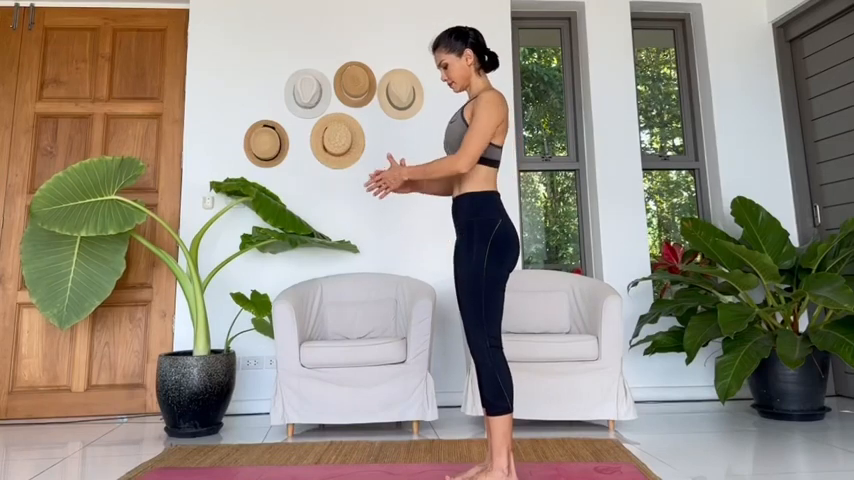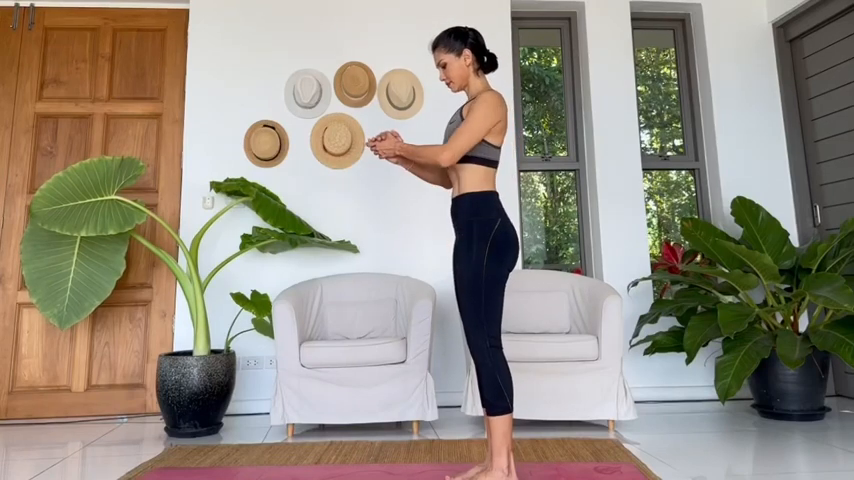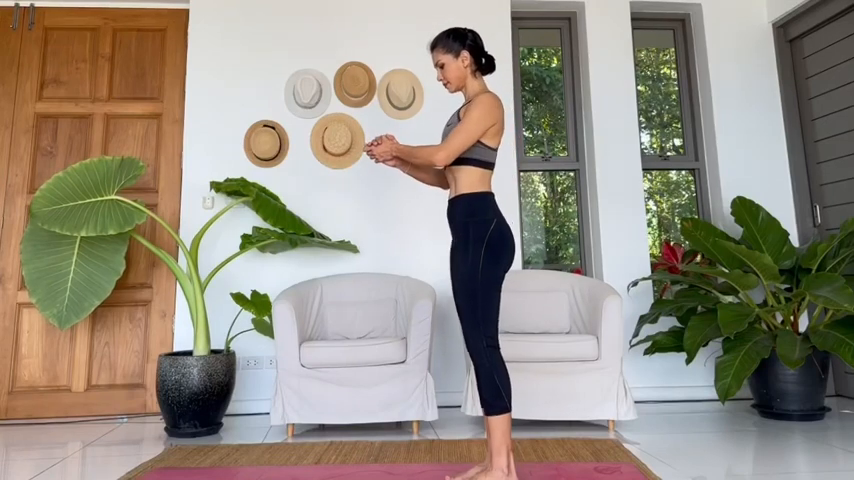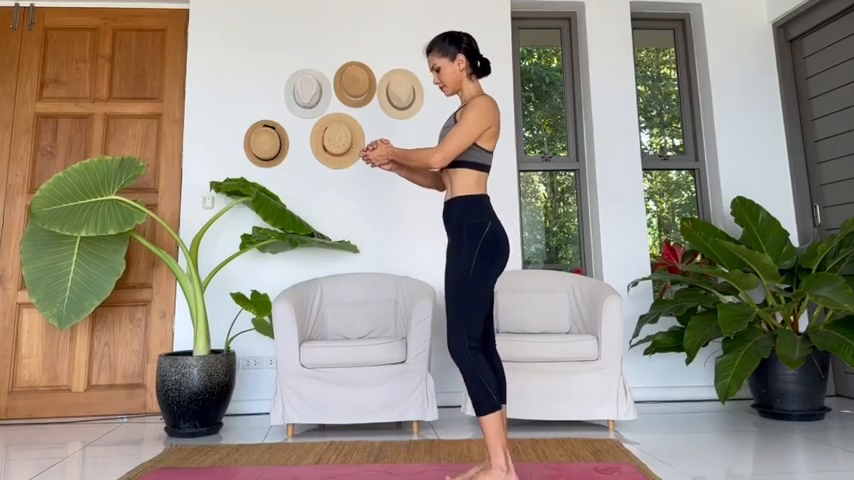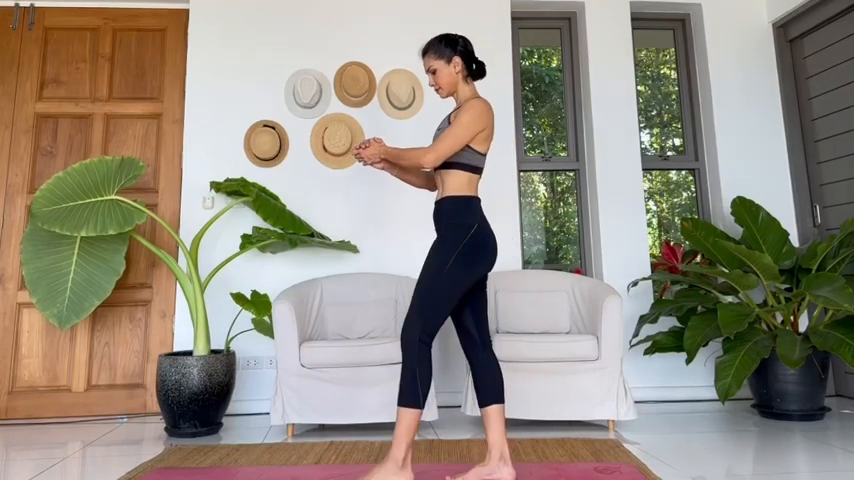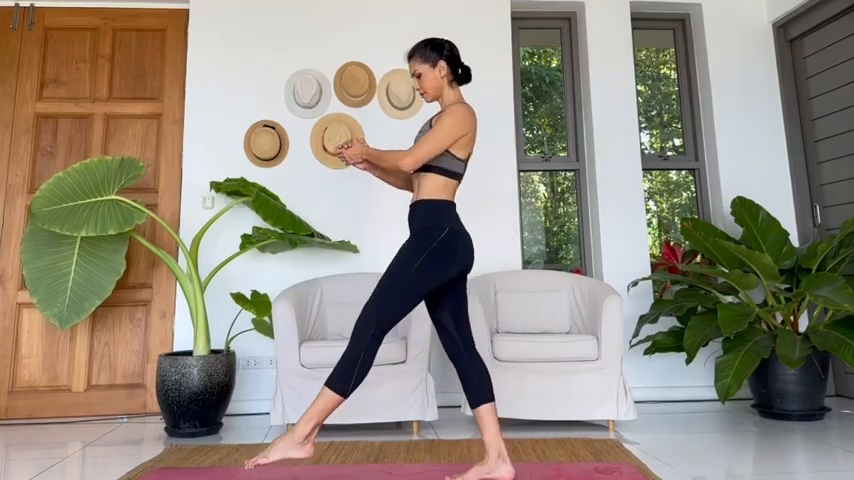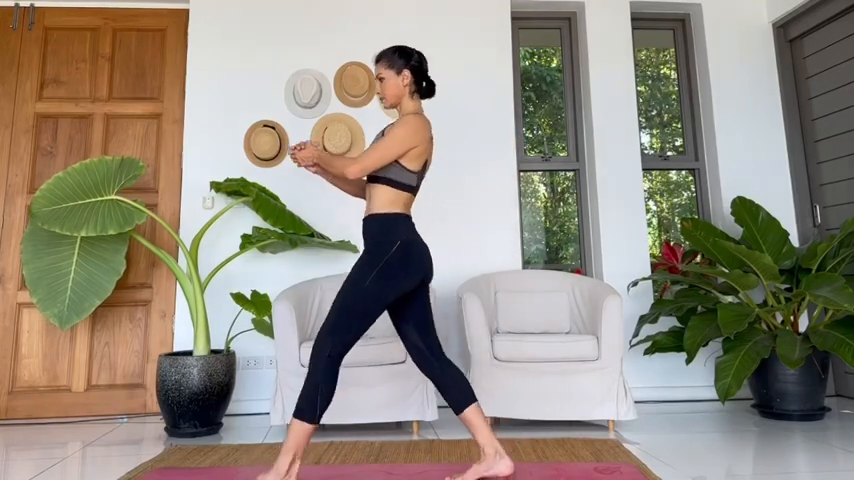
dt=0.3s
person 1, frame 1
left shoulder: (489, 100)
right shoulder: (469, 108)
left elbow: (462, 164)
left wrist: (404, 173)
right wrist: (407, 180)
left hip: (487, 227)
right hip: (473, 229)
left knee: (485, 342)
right knee: (481, 343)
person 1, frame 2
left shoulder: (489, 100)
right shoulder: (469, 107)
left elbow: (446, 156)
right elbow: (448, 176)
left wrist: (400, 147)
right wrist: (400, 156)
left hip: (485, 227)
right hip: (472, 230)
left knee: (484, 342)
right knee: (481, 343)
person 1, frame 3
left shoulder: (486, 102)
right shoulder: (466, 109)
left elbow: (441, 156)
right elbow: (444, 176)
left wrist: (397, 149)
right wrist: (397, 159)
left hip: (482, 229)
right hip: (469, 231)
left knee: (481, 343)
right knee: (480, 343)
person 1, frame 4
left shoulder: (482, 105)
right shoulder: (463, 112)
left elbow: (436, 159)
right elbow: (440, 178)
left wrist: (392, 153)
right wrist: (393, 163)
left hip: (476, 231)
right hip: (467, 234)
left knee: (462, 343)
right knee: (479, 344)
person 1, frame 5
left shoulder: (476, 108)
right shoulder: (461, 113)
left elbow: (431, 160)
right elbow: (433, 178)
left wrist: (385, 153)
right wrist: (389, 164)
left hip: (464, 232)
right hip: (461, 233)
left knee: (415, 336)
right knee: (476, 346)
person 1, frame 6
left shoulder: (459, 113)
right shoulder: (443, 118)
left elbow: (408, 161)
right elbow: (414, 180)
left wrist: (367, 152)
right wrist: (367, 163)
left hip: (436, 236)
right hip: (443, 240)
left knee: (369, 330)
right knee: (460, 346)
left ankle: (301, 435)
person 1, frame 7
left shoulder: (412, 126)
right shoulder: (404, 127)
left elbow: (350, 168)
right elbow: (365, 187)
left wrist: (315, 155)
right wrist: (319, 166)
left hip: (392, 249)
right hip: (401, 252)
left knee: (327, 348)
right knee: (429, 354)
